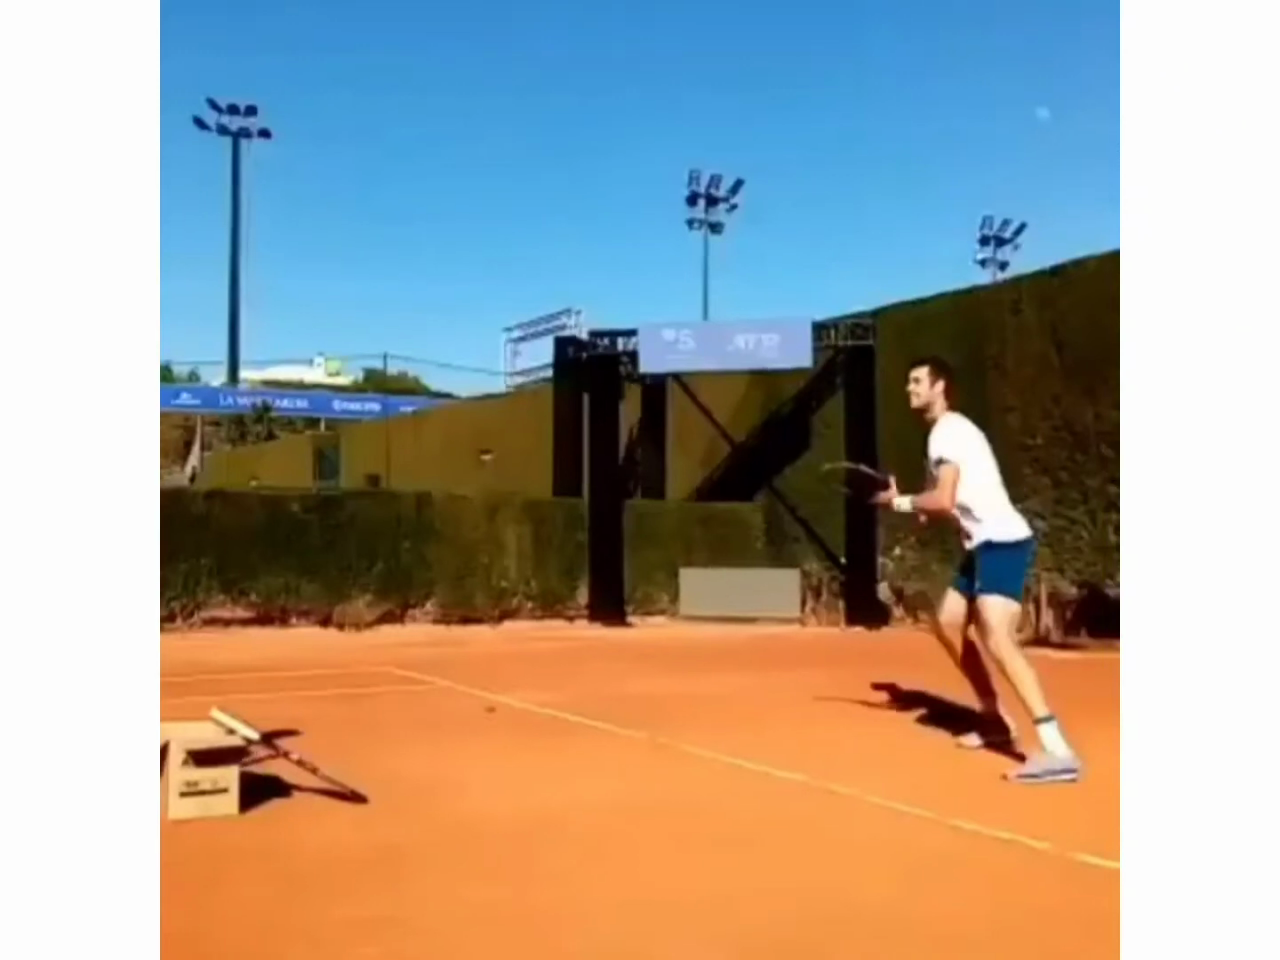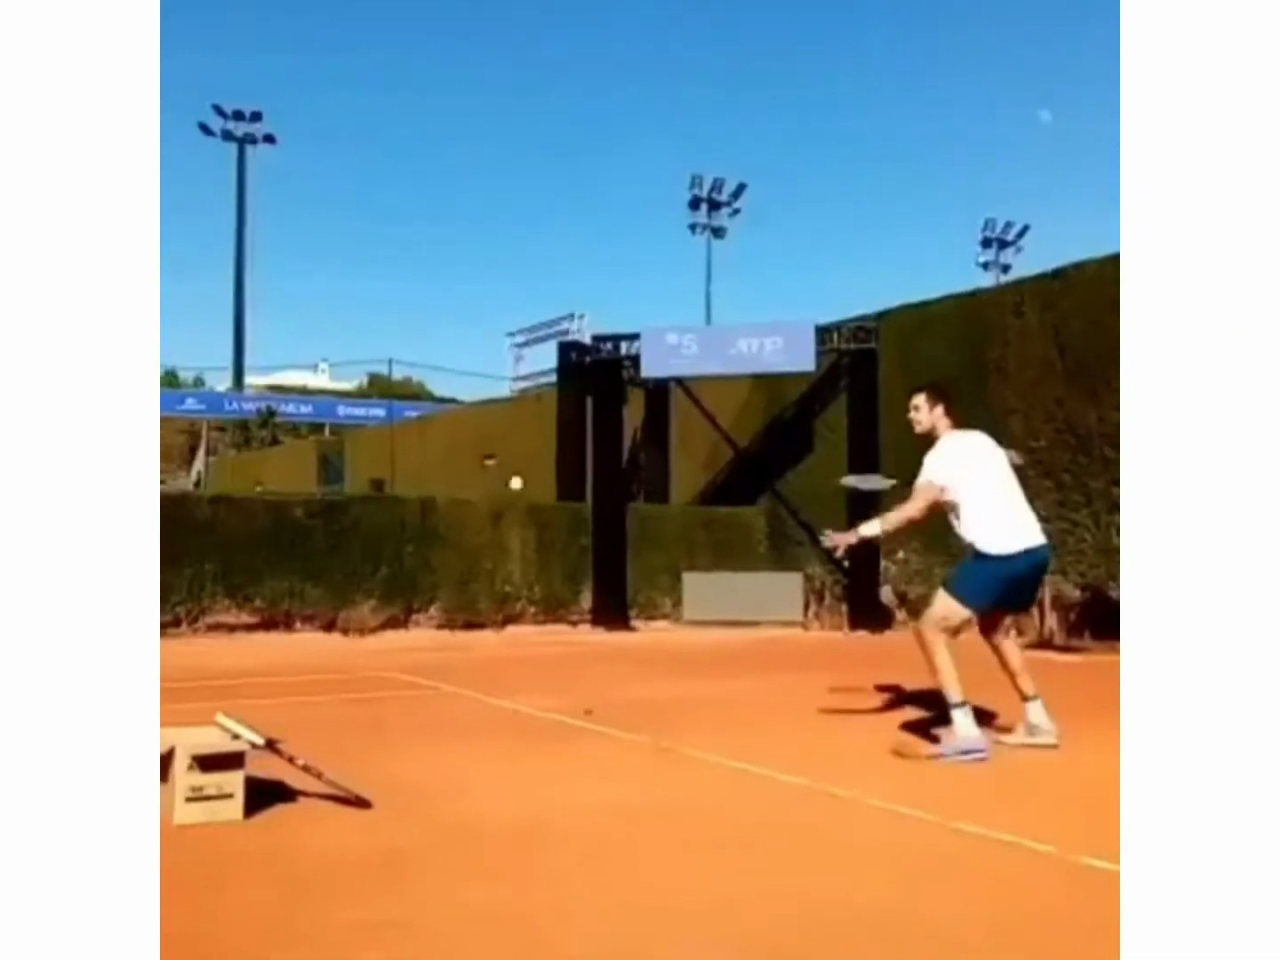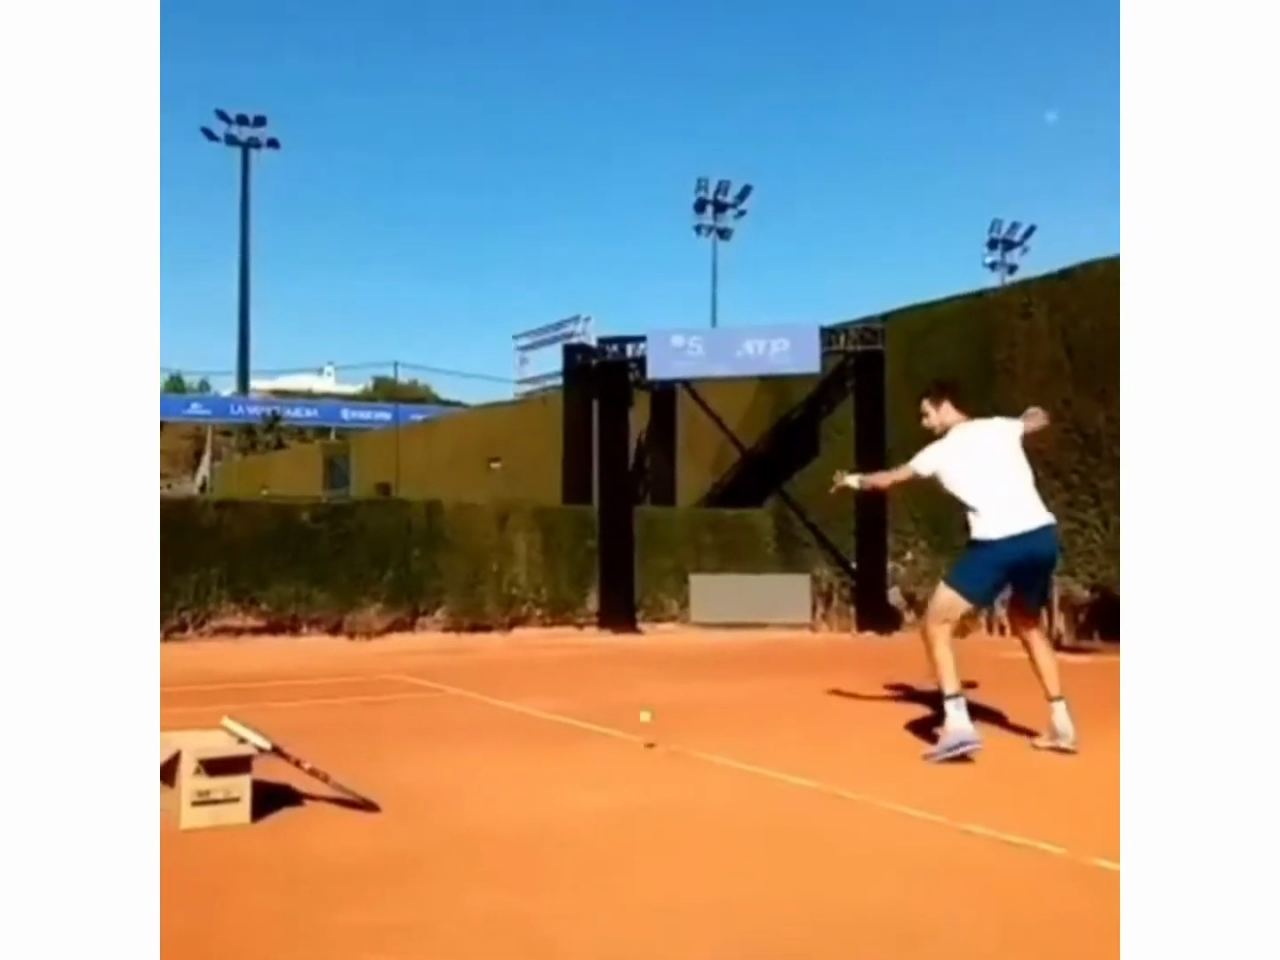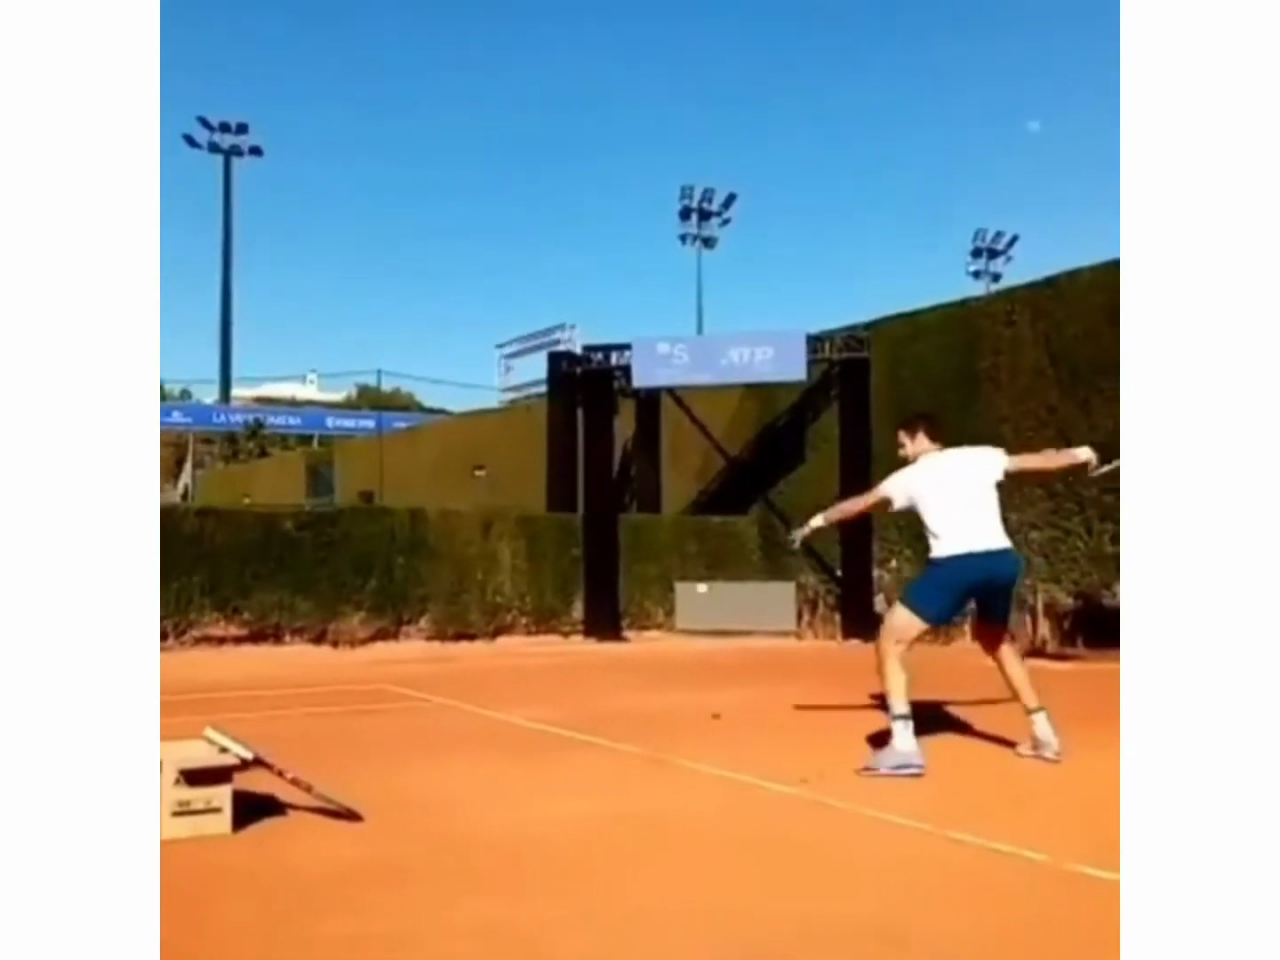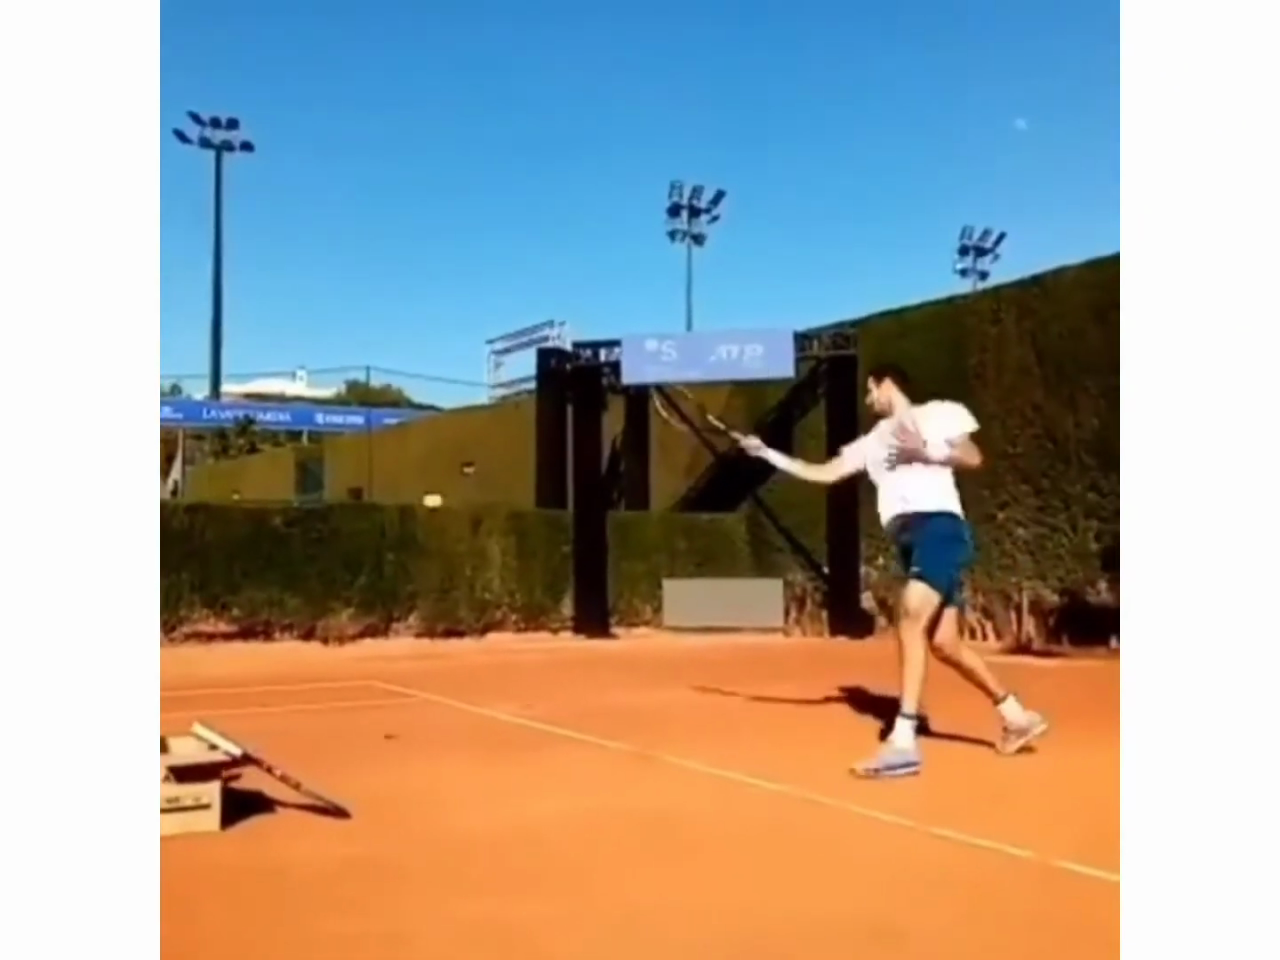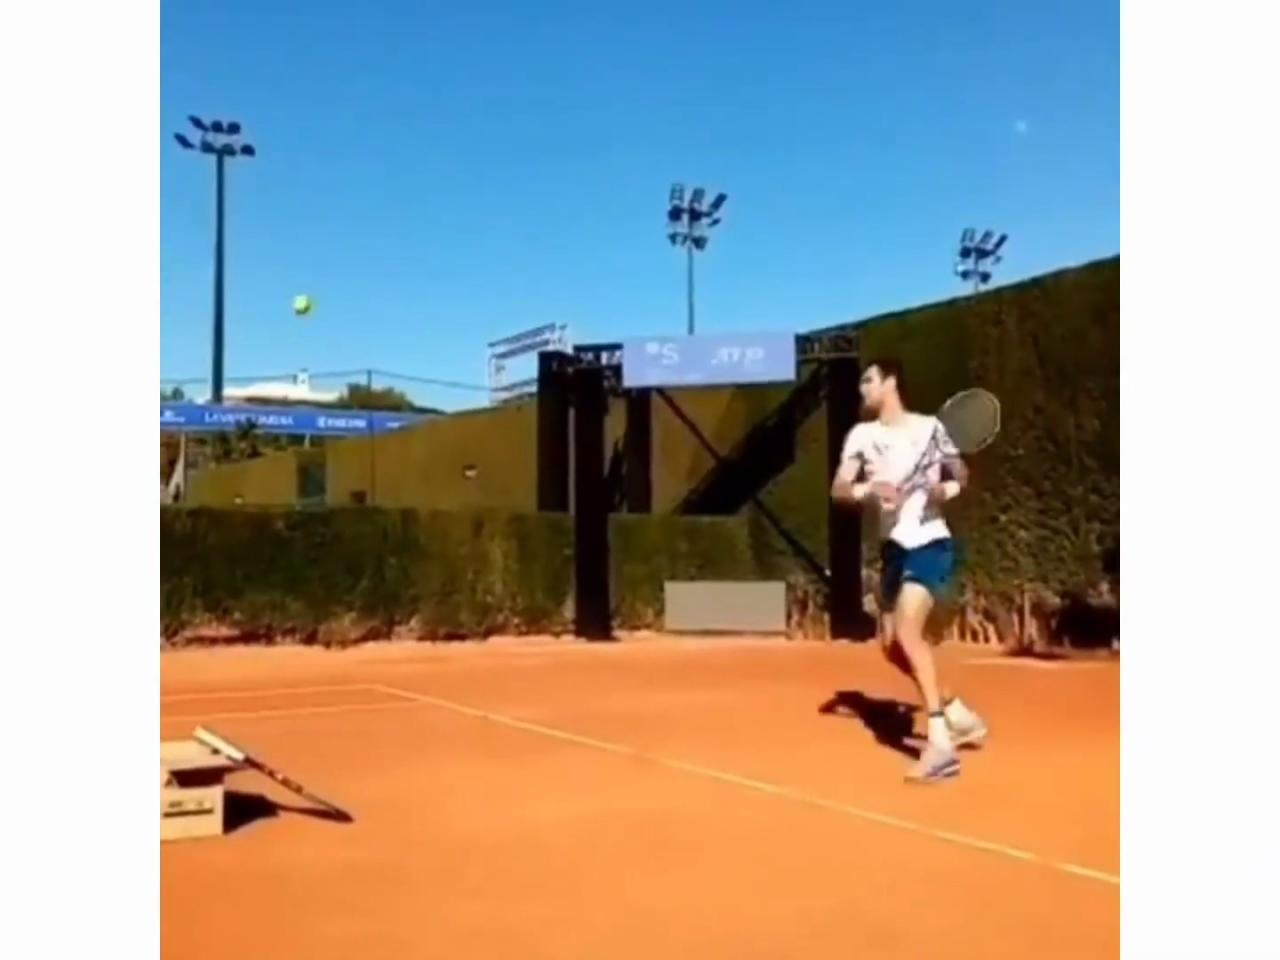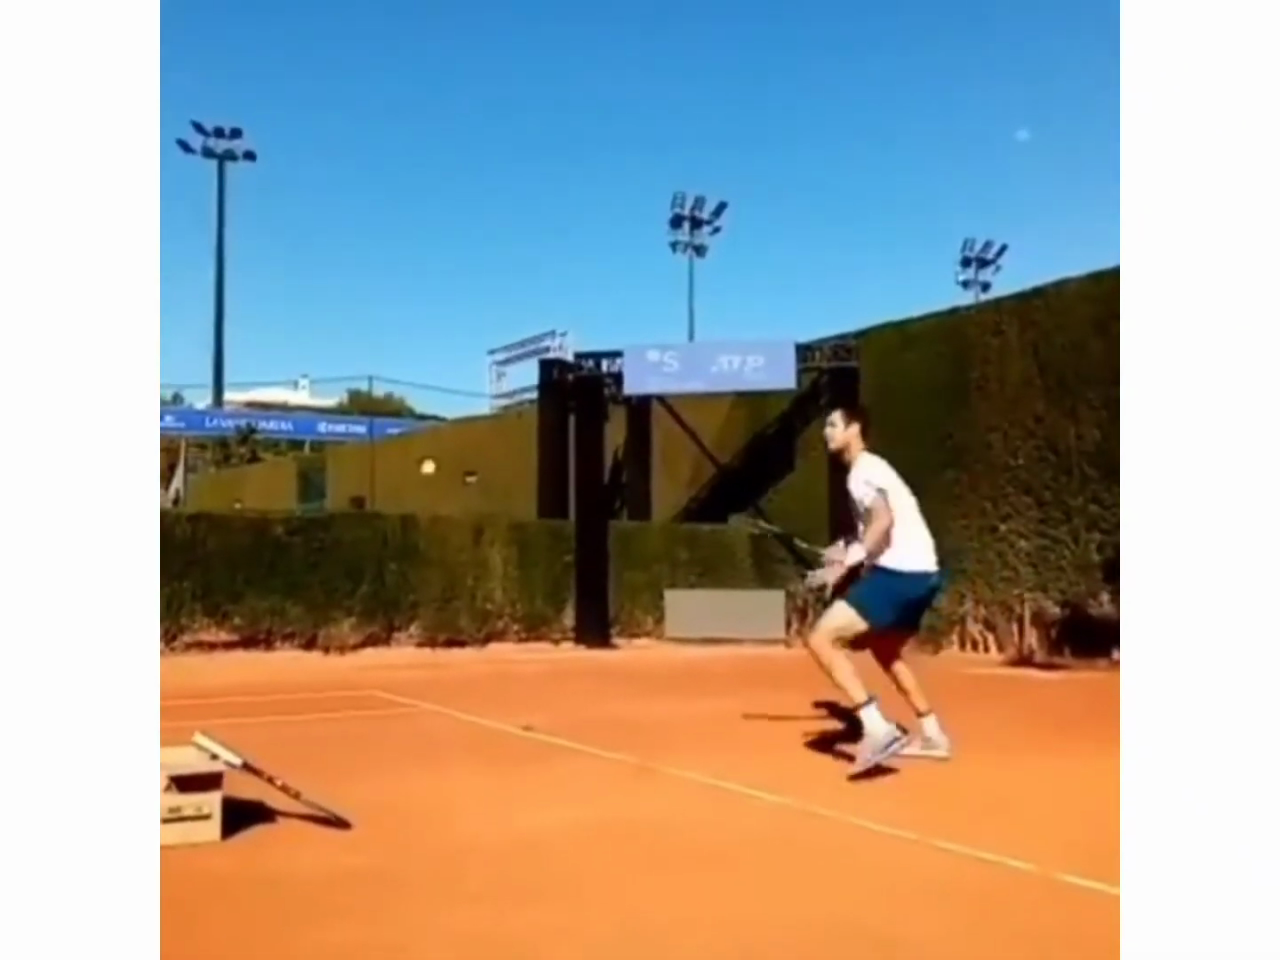
dt=0.7s
person 1, frame 1
left shoulder: (945, 431)
right shoulder: (954, 429)
left elbow: (944, 500)
left wrist: (900, 501)
right wrist: (919, 508)
left hip: (1001, 543)
right hip: (987, 544)
left knee: (1000, 644)
right knee: (947, 625)
left ankle: (1056, 751)
right ankle: (995, 718)
person 1, frame 2
left shoulder: (942, 454)
right shoulder: (980, 440)
left elbow: (913, 509)
left wrist: (857, 533)
left hip: (998, 556)
right hip: (1035, 550)
left knee: (930, 631)
right knee: (996, 630)
left ankle: (966, 733)
right ankle: (1038, 723)
person 1, frame 3
left shoulder: (940, 451)
right shoulder: (1001, 428)
left elbow: (886, 479)
right elbow: (1039, 419)
left wrist: (851, 480)
right wrist: (1031, 414)
left hip: (997, 544)
right hip: (1043, 535)
left knee: (935, 625)
right knee: (1027, 626)
left ankle: (958, 725)
right ankle: (1061, 725)
person 1, frame 4
left shoulder: (911, 476)
right shoulder: (979, 457)
left elbow: (859, 504)
right elbow: (1034, 461)
left wrist: (817, 521)
right wrist: (1078, 454)
left hip: (955, 564)
right hip: (1002, 560)
left knee: (889, 644)
right knee: (997, 643)
left ankle: (903, 747)
right ankle: (1043, 734)
person 1, frame 5
left shoulder: (936, 413)
right shoulder: (872, 441)
left elbow: (972, 457)
right elbow: (823, 473)
left wrist: (925, 447)
right wrist: (768, 454)
left hip: (939, 527)
right hip: (911, 538)
left knee: (910, 625)
right knee: (944, 642)
left ankle: (902, 745)
right ankle: (1017, 717)
person 1, frame 6
left shoulder: (928, 427)
right shoulder: (862, 435)
left elbow: (961, 472)
right elbow: (839, 489)
left wrist: (947, 490)
right wrist: (868, 491)
left hip: (929, 543)
right hip: (894, 547)
left knee: (907, 631)
right knee: (893, 645)
left ankle: (940, 743)
right ankle: (961, 718)
person 1, frame 7
left shoulder: (863, 468)
right shoulder: (871, 468)
left elbow: (883, 522)
left wrist: (843, 565)
right wrist: (844, 548)
left hip: (900, 573)
right hip: (922, 574)
left knee: (820, 638)
right knee: (884, 650)
left ankle: (878, 728)
right ankle: (931, 734)
